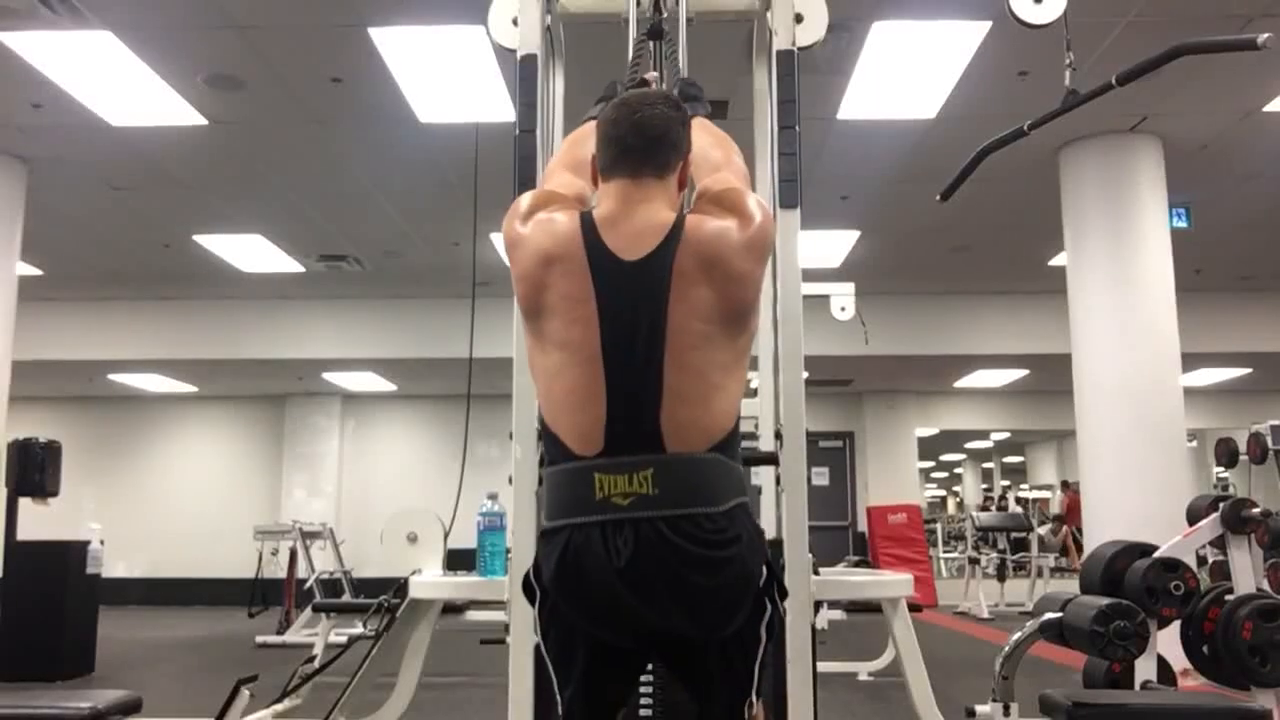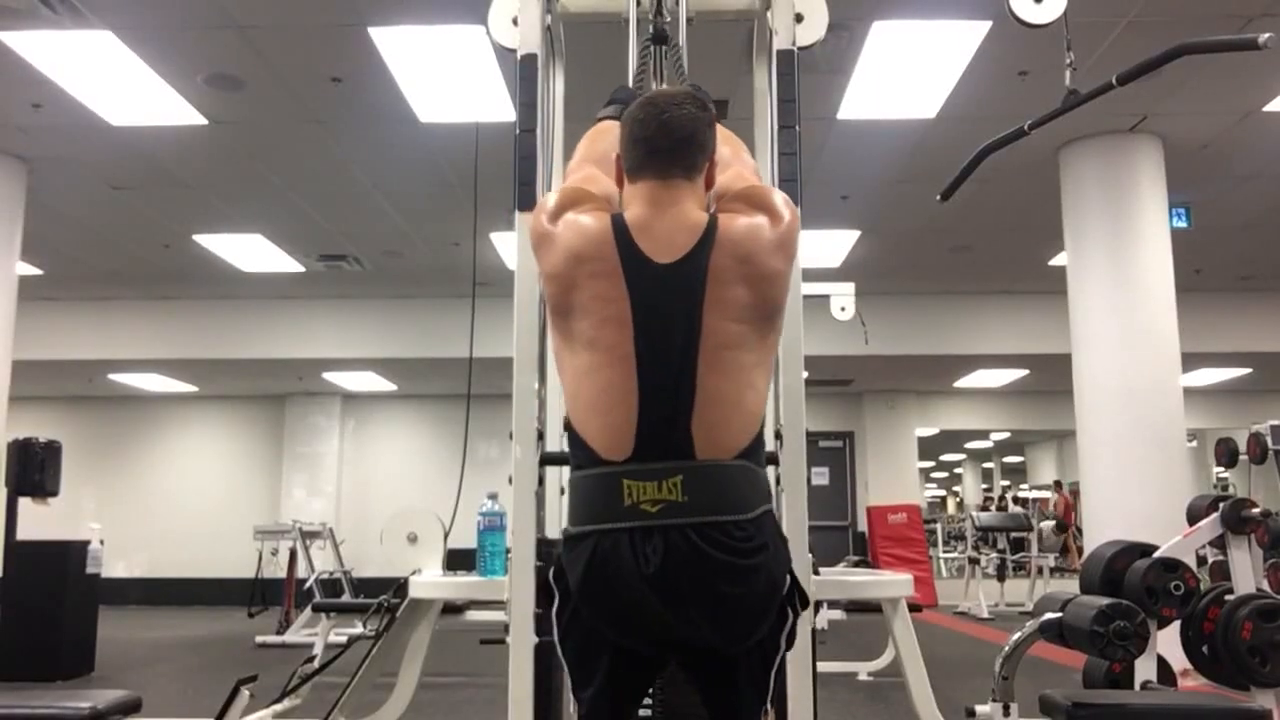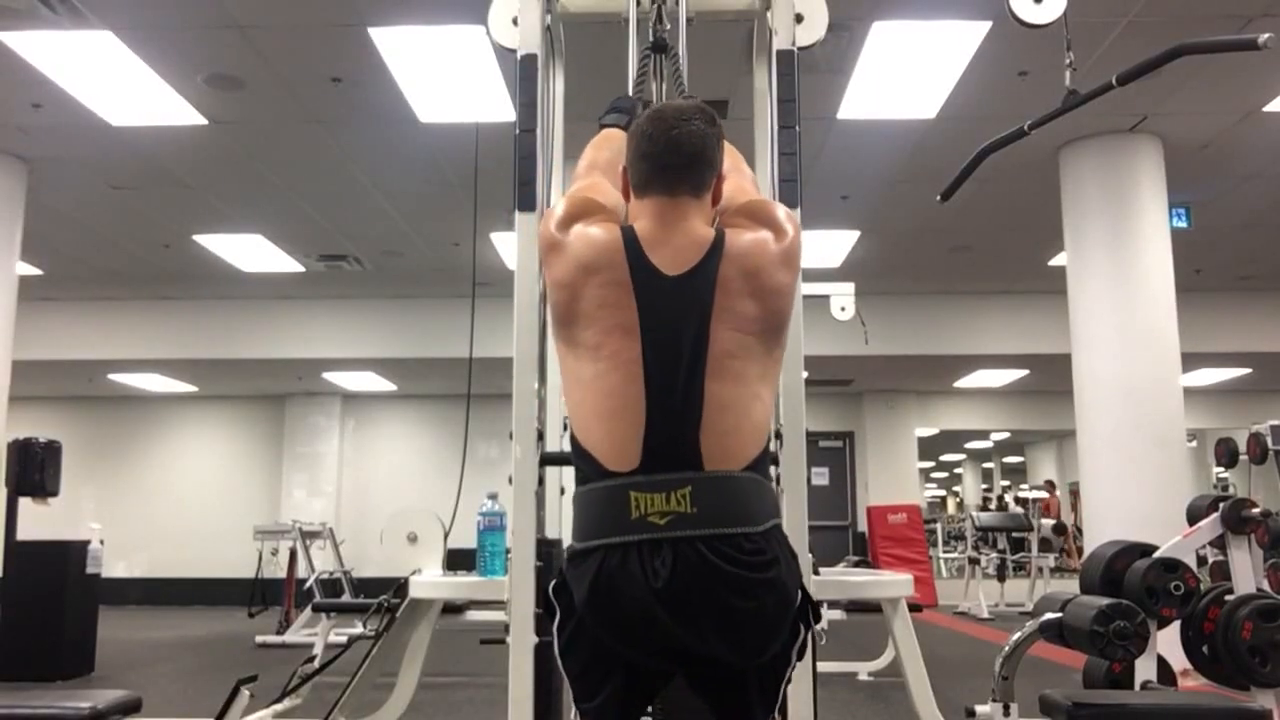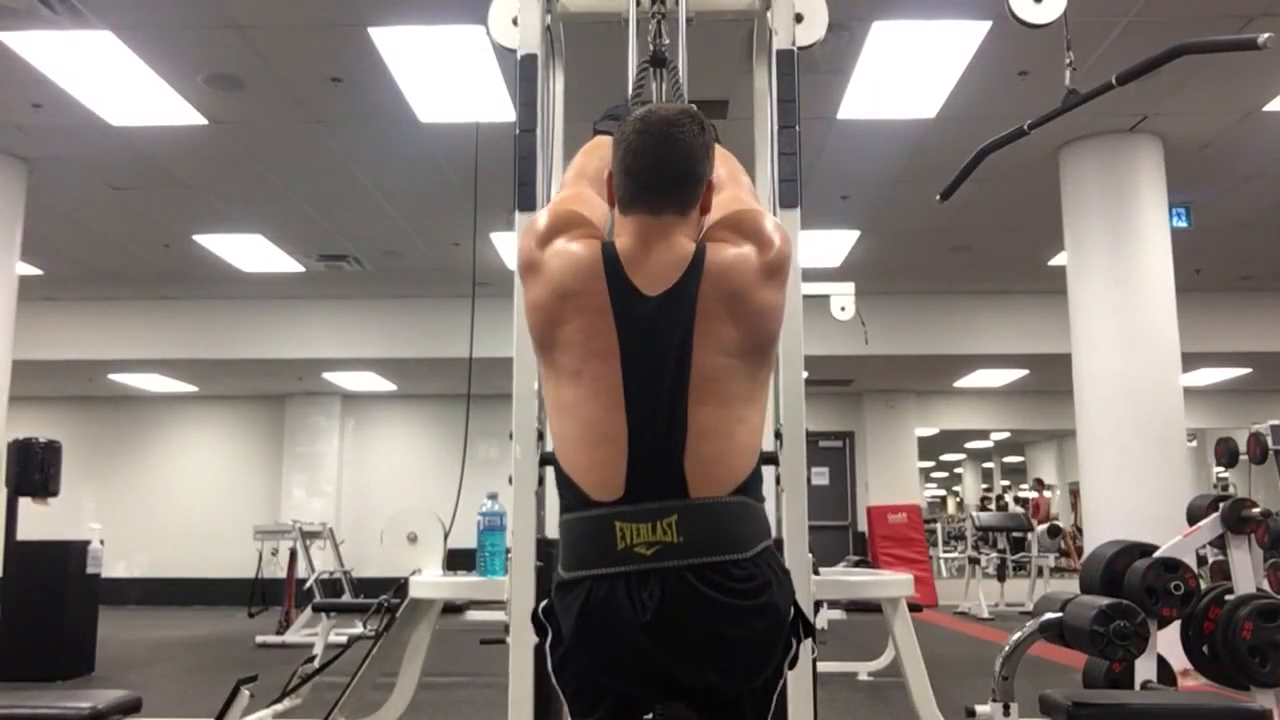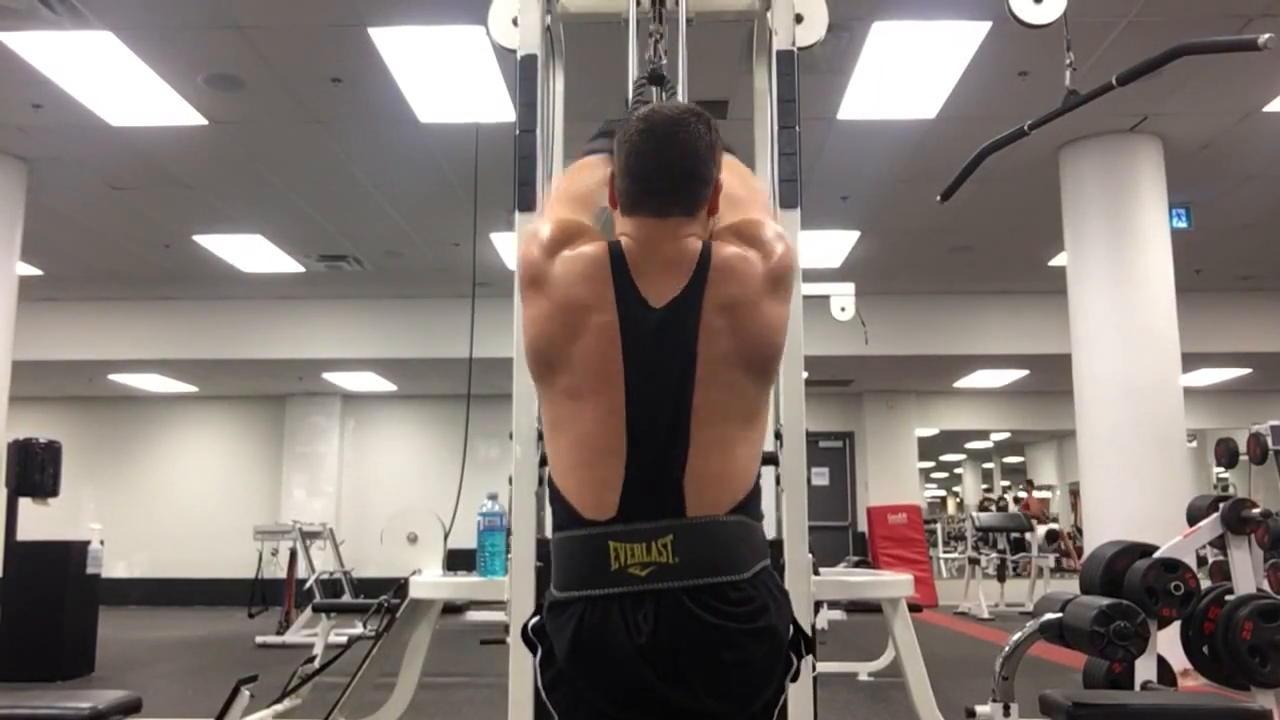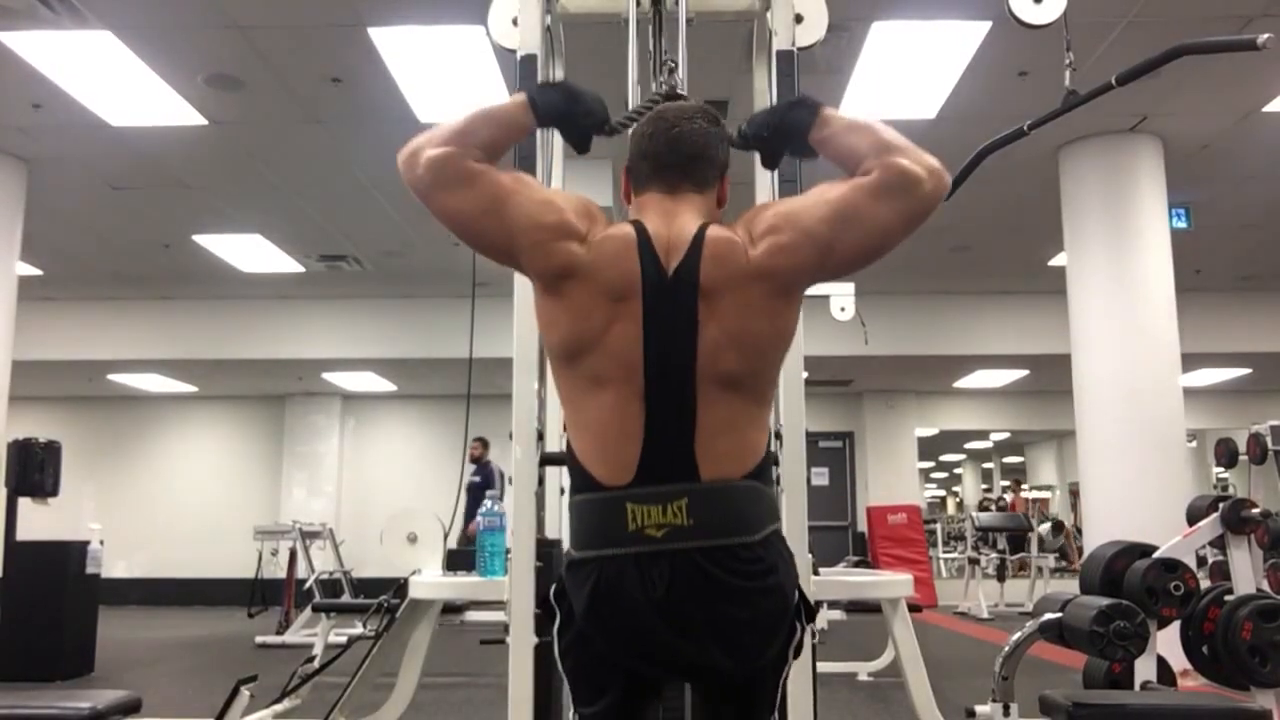
dt=0.4s
person 1, frame 1
left shoulder: (536, 235)
right shoulder: (736, 236)
left elbow: (565, 168)
right elbow: (726, 166)
left wrist: (600, 114)
right wrist: (697, 111)
left hip: (582, 550)
right hip: (707, 545)
person 1, frame 2
left shoulder: (565, 234)
right shoulder: (763, 234)
left elbow: (585, 165)
right elbow: (737, 162)
left wrist: (612, 114)
right wrist: (701, 115)
left hip: (606, 557)
right hip: (733, 554)
person 1, frame 3
left shoulder: (573, 247)
right shoulder: (767, 249)
left elbow: (592, 171)
right elbow: (739, 179)
left wrist: (616, 121)
right wrist: (701, 133)
left hip: (611, 573)
right hip: (741, 568)
person 1, frame 4
left shoulder: (553, 263)
right shoulder: (754, 262)
left elbow: (578, 183)
right elbow: (732, 186)
left wrist: (608, 129)
right wrist: (697, 135)
left hip: (600, 600)
right hip: (733, 594)
person 1, frame 5
left shoulder: (555, 271)
right shoulder: (758, 271)
left elbow: (568, 200)
right elbow: (745, 196)
left wrist: (601, 150)
right wrist: (706, 148)
left hip: (593, 622)
right hip: (733, 617)
person 1, frame 6
left shoulder: (568, 252)
right shoulder: (771, 255)
left elbow: (427, 162)
right elbow: (918, 178)
left wrist: (540, 104)
right wrist: (810, 121)
left hip: (609, 582)
right hip: (742, 579)
